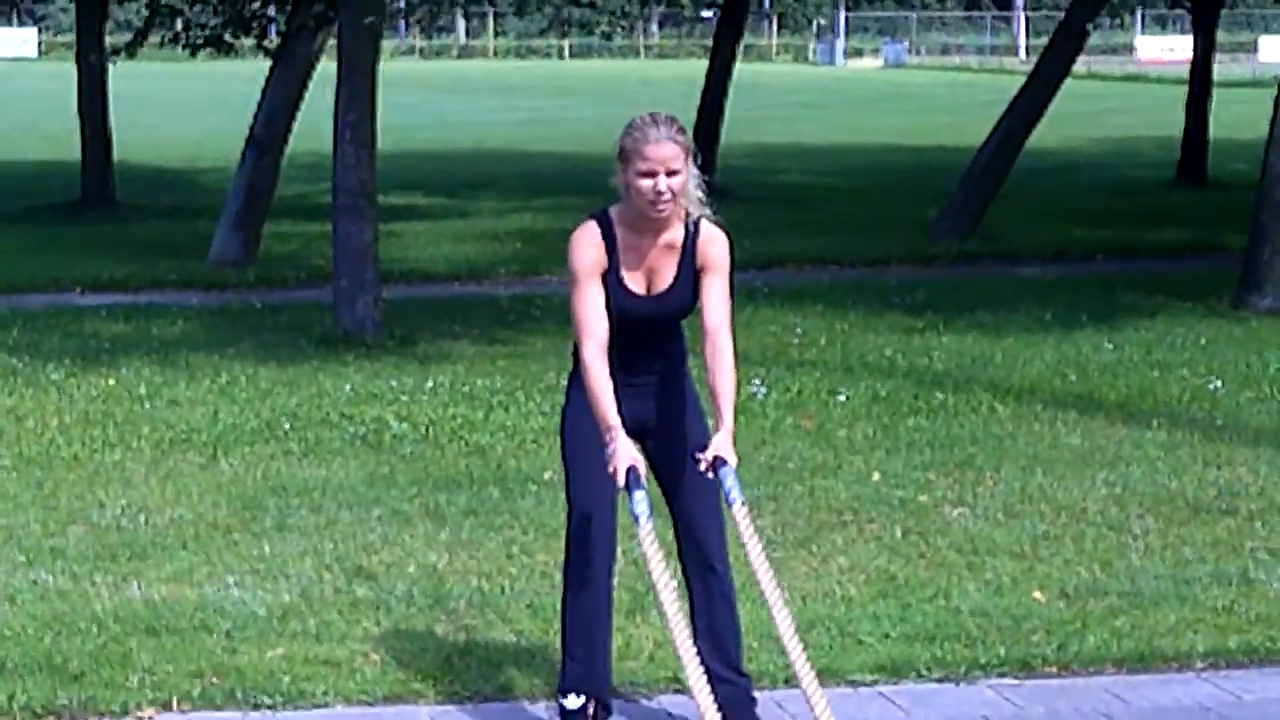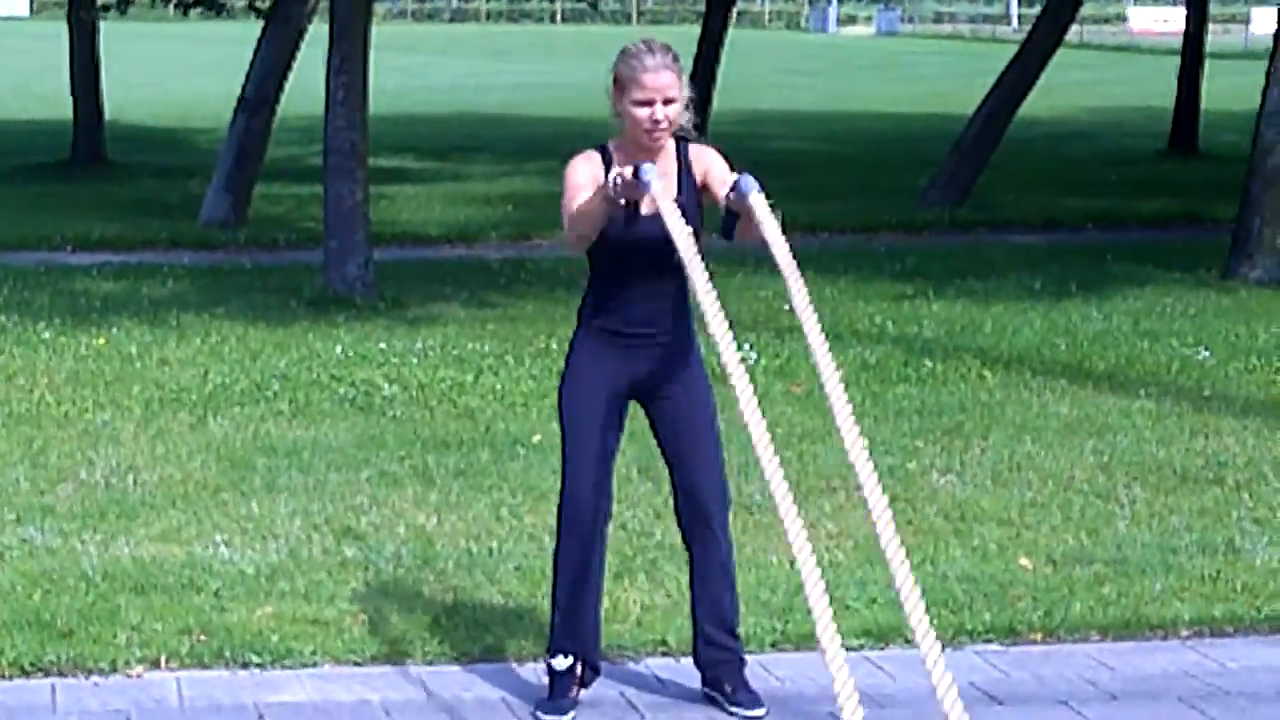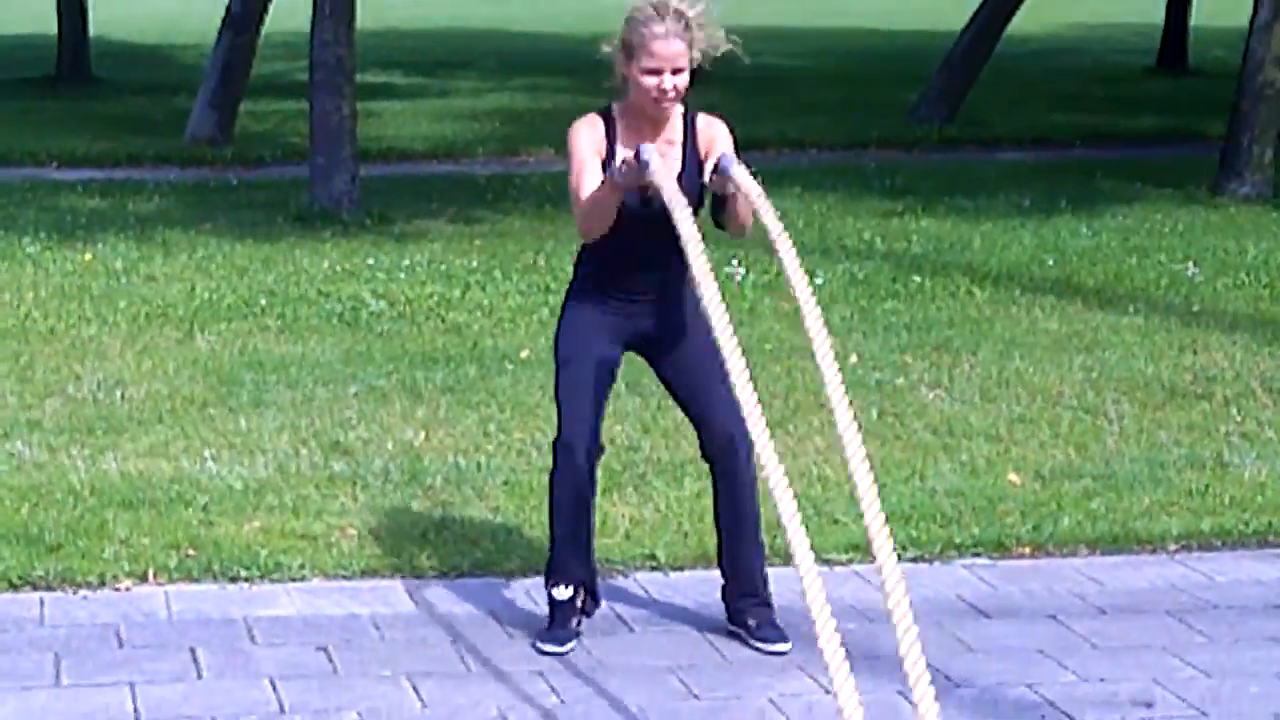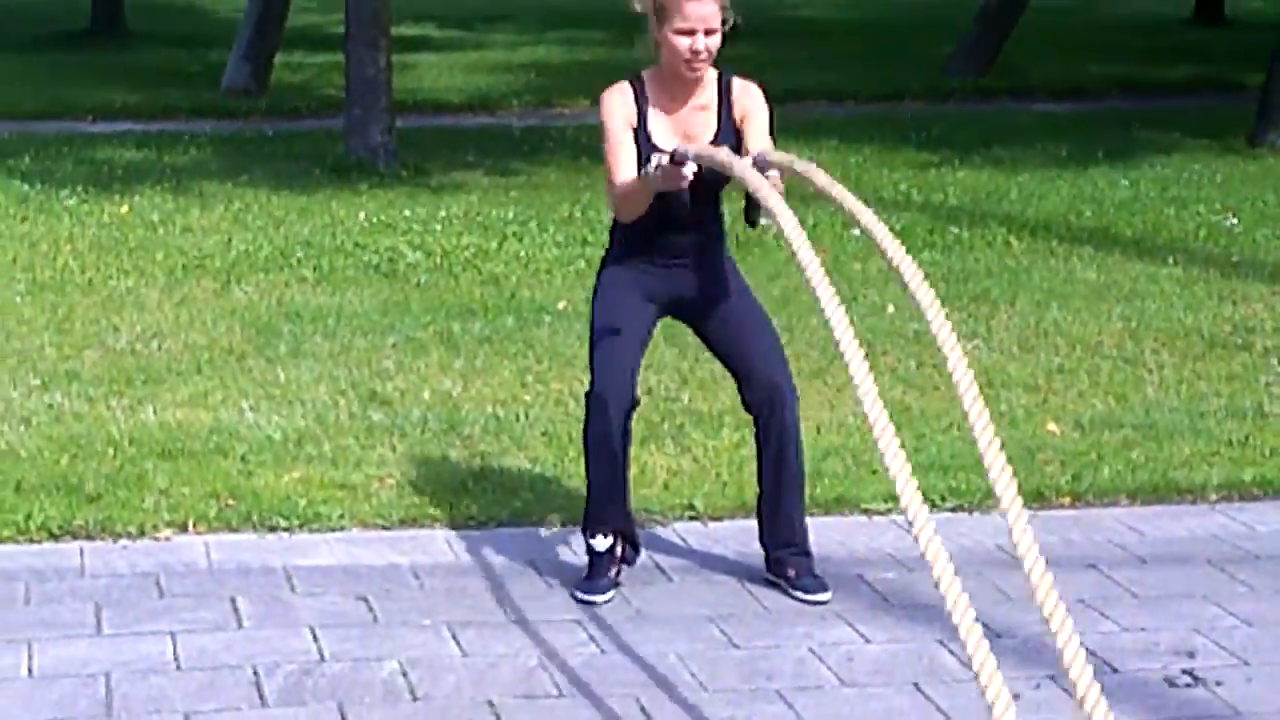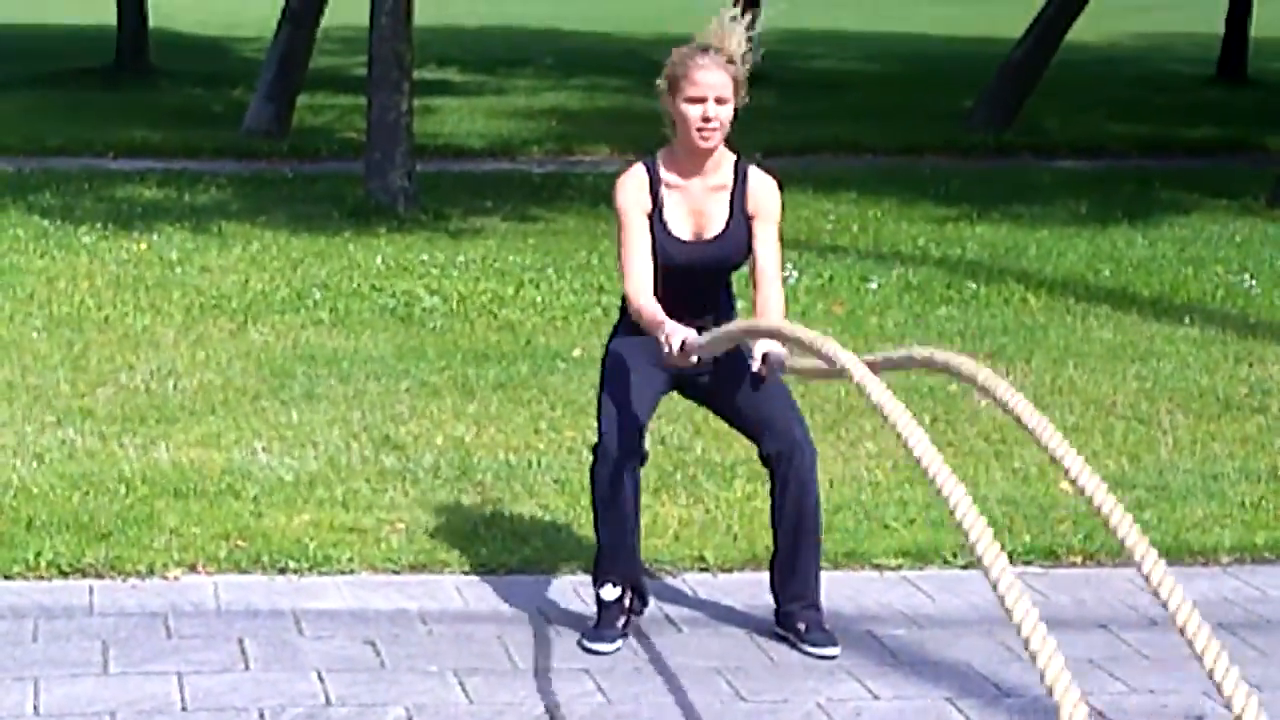
dt=1s
person 1, frame 1
left shoulder: (707, 240)
right shoulder: (591, 240)
left elbow: (718, 337)
right elbow: (591, 347)
left wrist: (725, 428)
right wrist: (615, 437)
left hip: (670, 391)
right hip: (599, 399)
left knee: (706, 543)
right knee: (590, 544)
person 1, frame 2
left shoulder: (702, 161)
right shoulder: (590, 166)
left elbow: (744, 227)
right elbow: (576, 231)
left wrist: (745, 207)
right wrist: (611, 196)
left hip: (676, 350)
right hip: (600, 351)
left knee: (705, 500)
right knee: (583, 503)
right ankle: (569, 665)
person 1, frame 3
left shoulder: (708, 133)
right shoulder: (591, 133)
left elbow: (738, 224)
right elbow: (587, 228)
left wrist: (731, 187)
right wrist: (621, 183)
left hip: (673, 306)
right hip: (596, 309)
left knee: (731, 438)
right knee: (576, 441)
left ankle: (749, 603)
right ankle: (568, 597)
person 1, frame 4
left shoulder: (742, 98)
right shoulder: (622, 101)
left elbow: (763, 171)
right elbow: (623, 207)
left wrist: (765, 179)
right wrist: (655, 180)
left hip: (709, 267)
right hip: (635, 271)
left knee: (774, 391)
right knee: (609, 395)
left ankle: (787, 552)
right ankle: (607, 546)
person 1, frame 5
left shoulder: (756, 188)
right shoulder: (638, 185)
left elbow: (769, 286)
right elbow: (637, 291)
left wrist: (769, 338)
right wrist: (665, 329)
left hip: (723, 341)
right hip: (645, 342)
left knee: (792, 445)
right knee: (615, 450)
left ankle: (798, 607)
right ankle: (616, 598)
